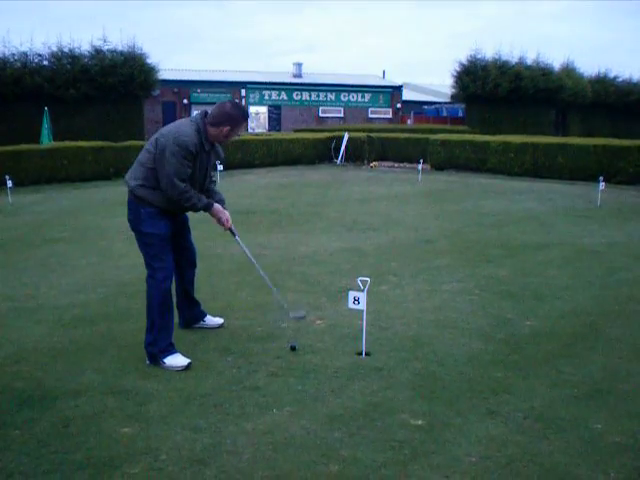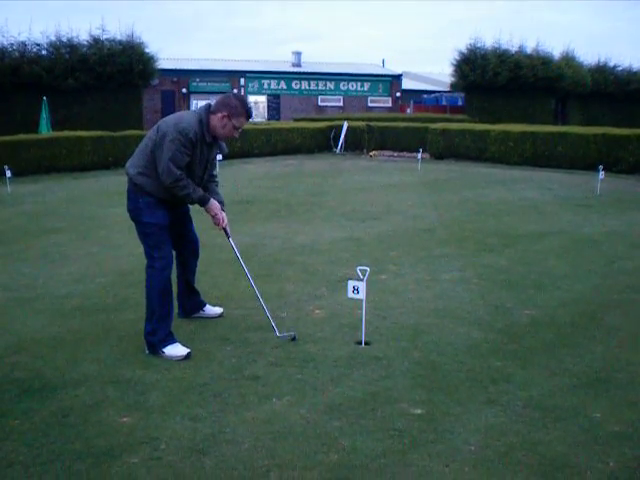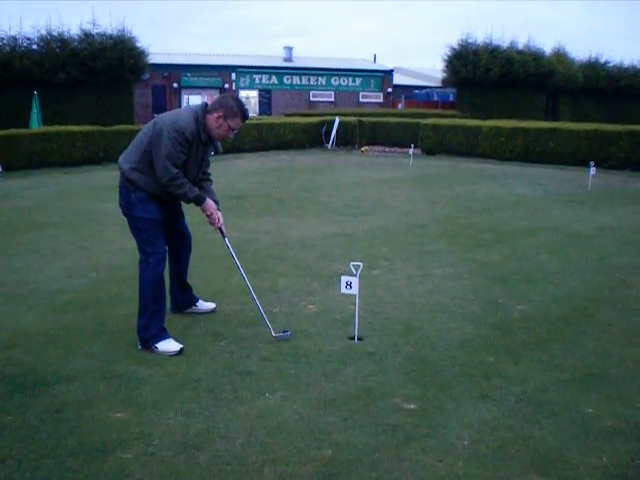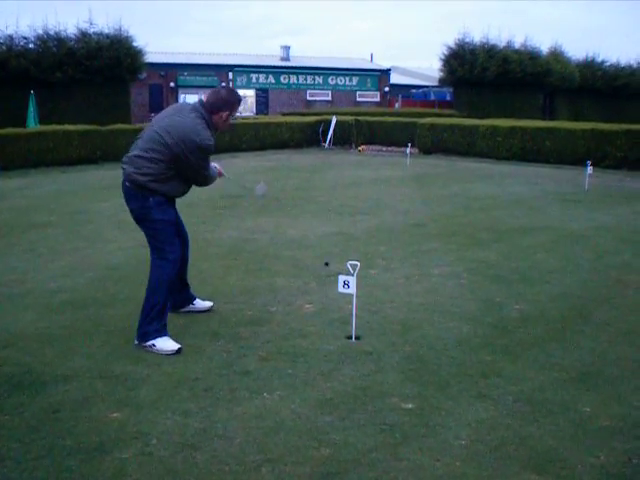
dt=1s
person 1, frame 1
left shoulder: (206, 139)
right shoulder: (182, 139)
left elbow: (206, 179)
right elbow: (176, 187)
left wrist: (220, 205)
right wrist: (210, 207)
left hip: (171, 206)
right hip: (148, 207)
left knee: (186, 260)
right knee: (162, 273)
left ankle: (191, 315)
right ankle: (158, 350)
person 1, frame 2
left shoulder: (212, 136)
right shoulder: (182, 128)
left elbow: (208, 177)
right elbow: (171, 176)
left wrist: (218, 207)
right wrist: (205, 201)
left hip: (173, 198)
right hip: (147, 198)
left knee: (189, 249)
right knee: (161, 262)
left ankle: (191, 305)
right ankle: (158, 339)
person 1, frame 3
left shoulder: (207, 134)
right shoulder: (179, 126)
left elbow: (202, 176)
right elbow: (168, 175)
left wrist: (213, 206)
right wrist: (201, 200)
left hip: (165, 193)
right hip: (139, 192)
left knee: (181, 243)
right knee: (154, 257)
left ankle: (183, 300)
right ankle: (151, 335)
person 1, frame 4
left shoulder: (182, 109)
right shoulder: (200, 137)
right elbow: (200, 178)
left wrist: (208, 167)
right wrist: (213, 171)
left hip: (142, 183)
right hip: (147, 193)
left knee: (179, 242)
right knee: (167, 256)
left ankle: (181, 298)
right ankle: (150, 333)
